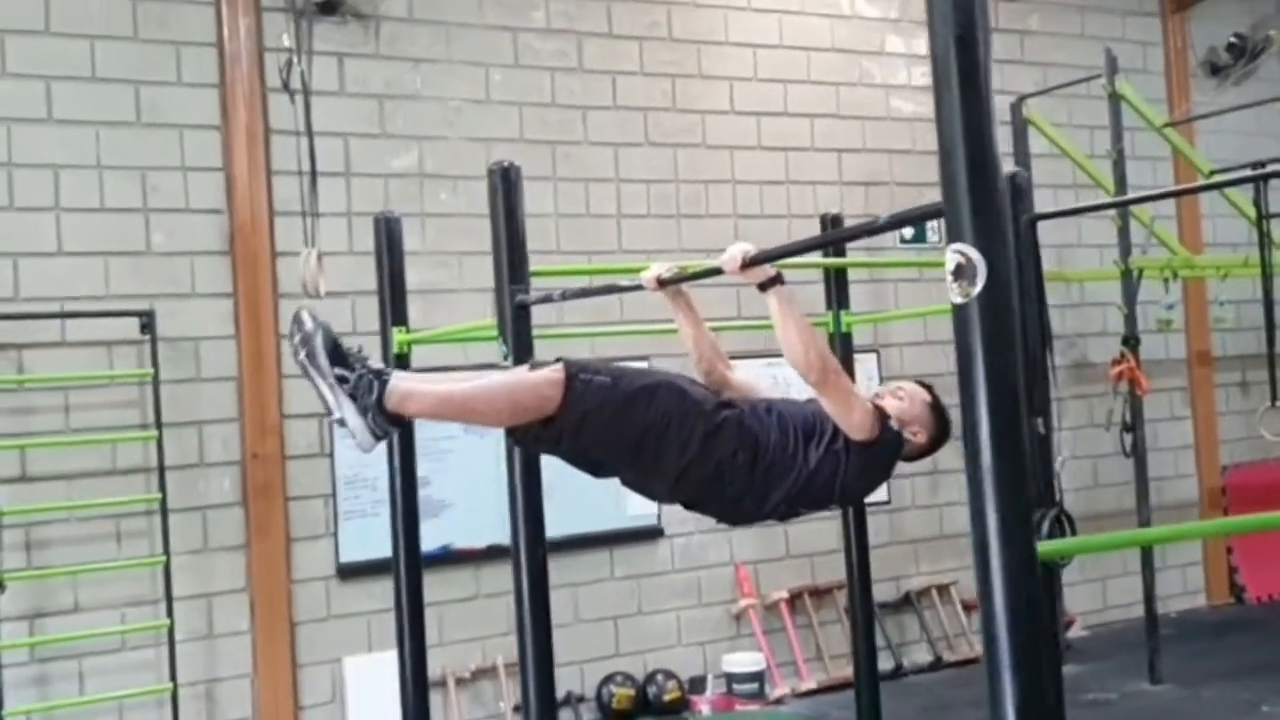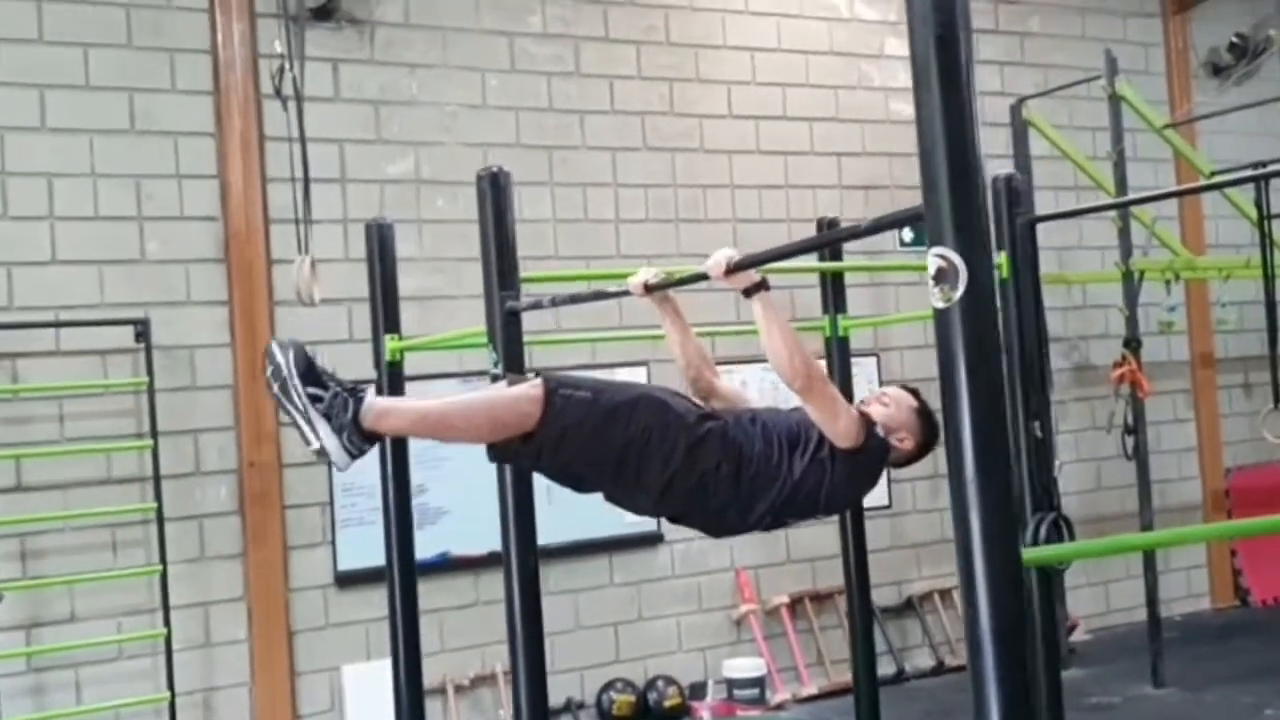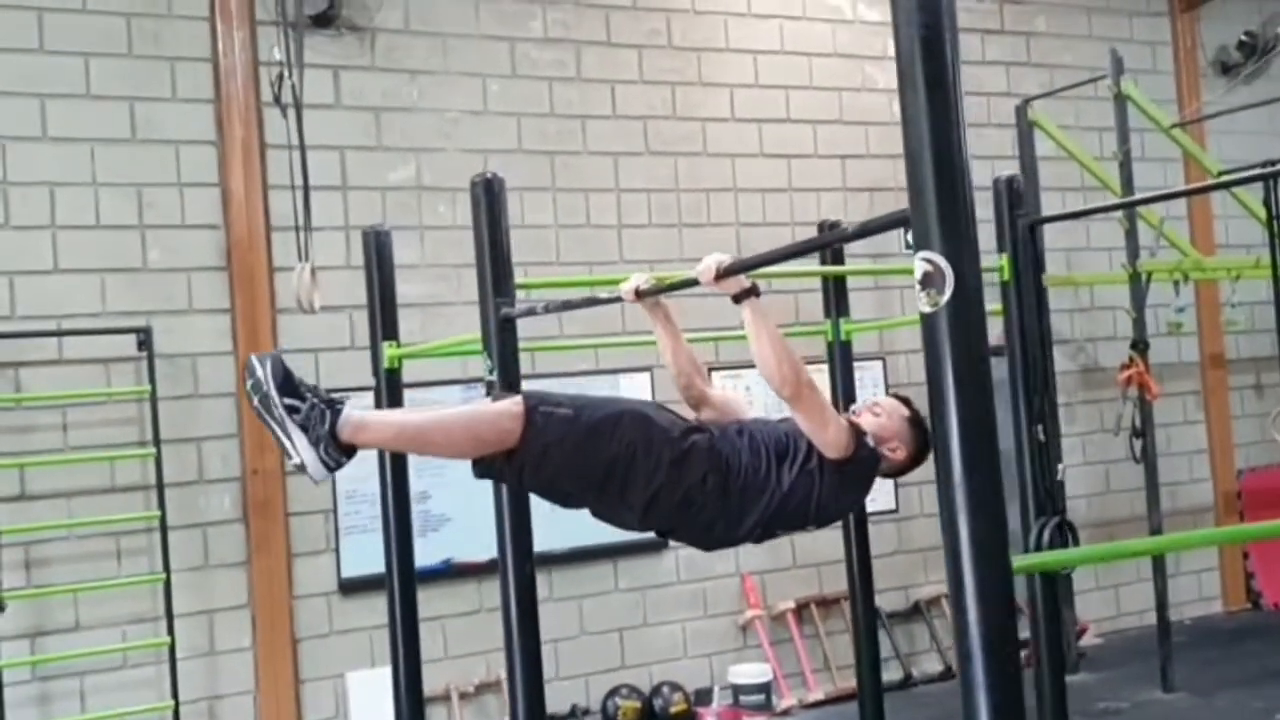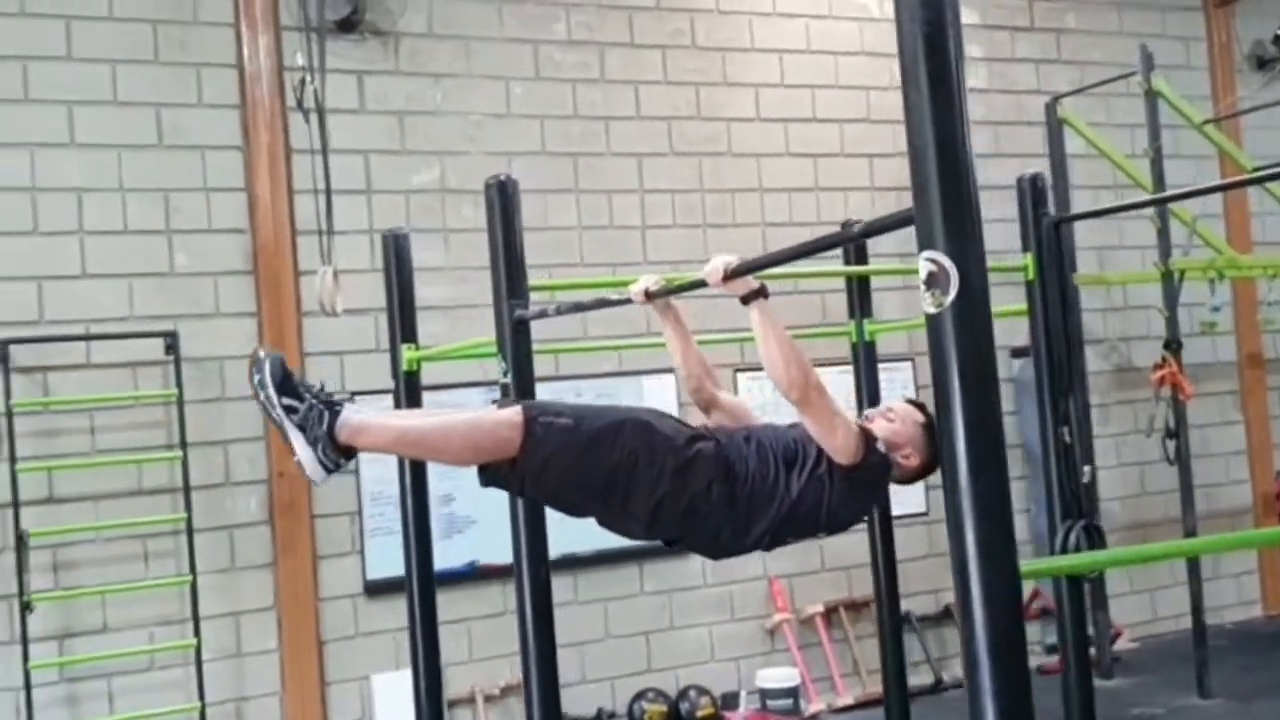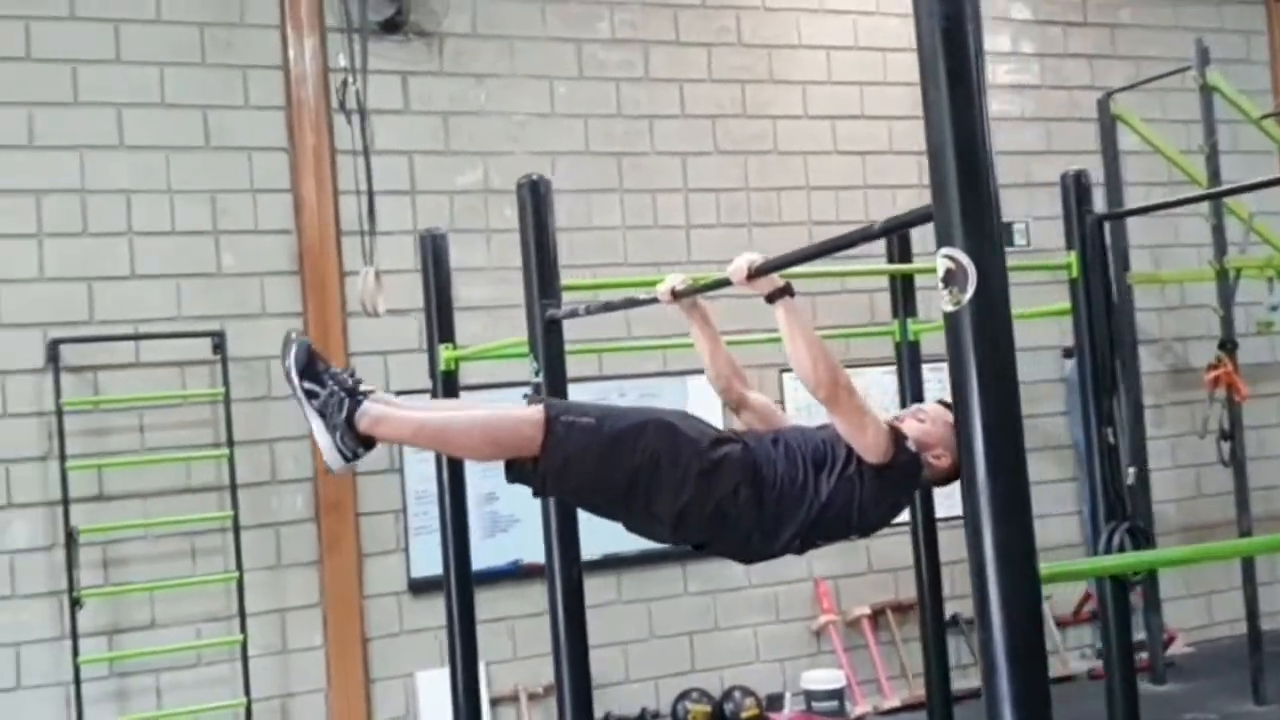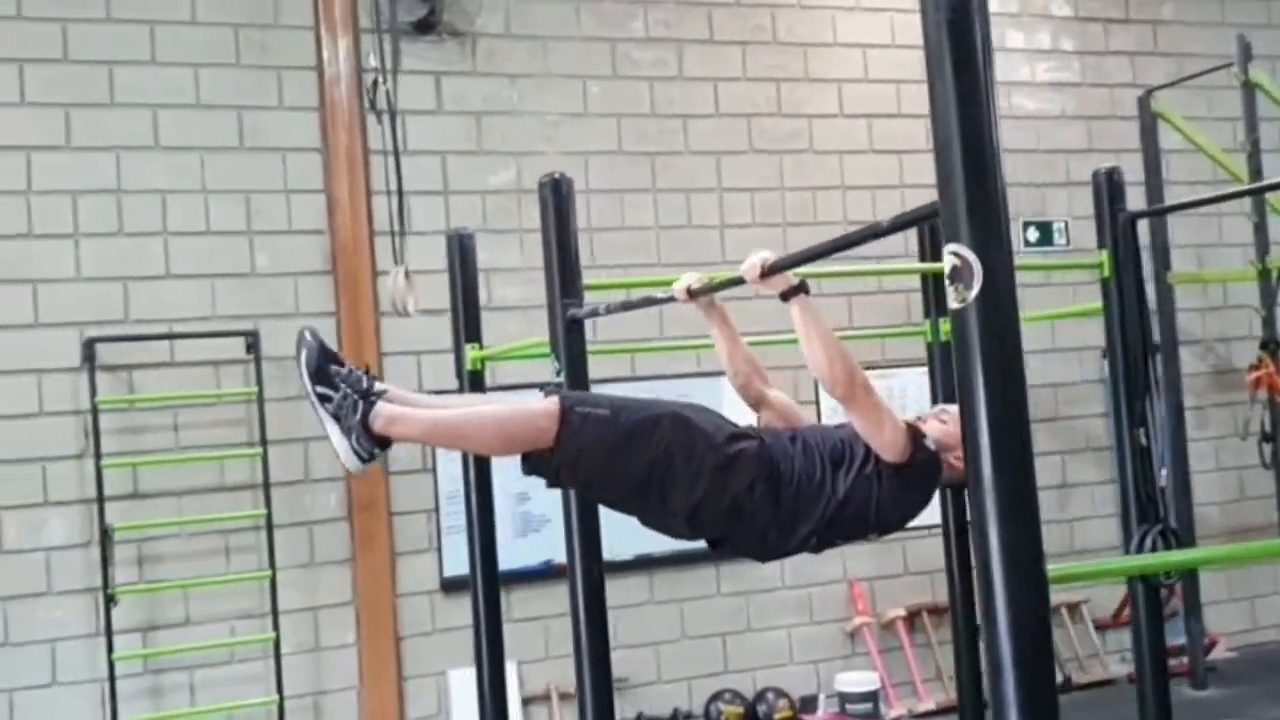
dt=0.2s
person 1, frame 1
left shoulder: (869, 449)
right shoulder: (813, 430)
left elbow: (819, 372)
right elbow: (718, 375)
left wrist: (769, 283)
right wrist: (678, 298)
left hip: (719, 451)
right hip: (703, 445)
left knee: (555, 385)
right knee: (537, 395)
left ankle: (384, 397)
right ankle: (380, 393)
person 1, frame 2
left shoulder: (855, 454)
right shoulder: (798, 438)
left elbow: (803, 378)
right elbow: (706, 384)
left wrist: (753, 289)
right wrist: (666, 306)
left hip: (702, 462)
right hip: (688, 456)
left knee: (533, 401)
right knee: (518, 406)
left ankle: (359, 416)
right ankle: (354, 412)
person 1, frame 3
left shoulder: (847, 465)
right shoulder: (788, 448)
left elbow: (794, 388)
right elbow: (698, 393)
left wrist: (743, 295)
right wrist: (657, 311)
left hip: (689, 476)
right hip: (681, 467)
left knee: (513, 418)
right knee: (501, 419)
left ankle: (337, 430)
right ankle: (334, 424)
person 1, frame 4
left shoulder: (859, 471)
right shoulder: (799, 452)
left elbow: (802, 391)
right elbow: (708, 395)
left wrist: (752, 297)
right wrist: (667, 313)
left hip: (696, 484)
right hip: (689, 478)
left knee: (514, 428)
right knee: (503, 424)
left ankle: (337, 431)
right ankle: (337, 422)
person 1, frame 5
left shoulder: (890, 470)
right shoulder: (833, 453)
left elbow: (831, 390)
right elbow: (738, 394)
left wrist: (778, 295)
right wrist: (694, 313)
left hip: (725, 487)
right hip: (713, 482)
left knee: (536, 426)
right knee: (527, 422)
left ankle: (359, 421)
right ankle: (360, 406)
person 1, frame 6
left shoulder: (908, 468)
right shoulder: (853, 453)
left elbow: (848, 387)
right elbow: (757, 390)
left wrist: (791, 293)
right wrist: (712, 311)
left hip: (740, 483)
right hip: (728, 481)
left knee: (551, 419)
right knee: (541, 417)
left ankle: (373, 420)
right ankle: (378, 402)
